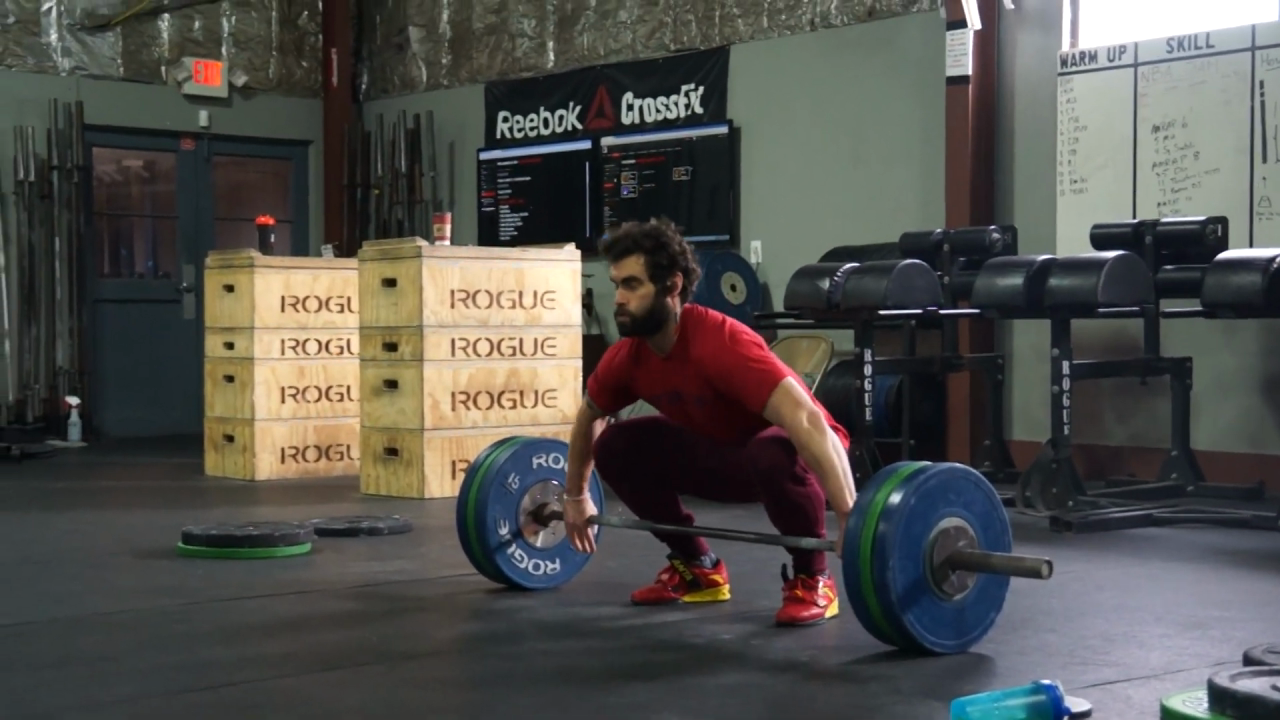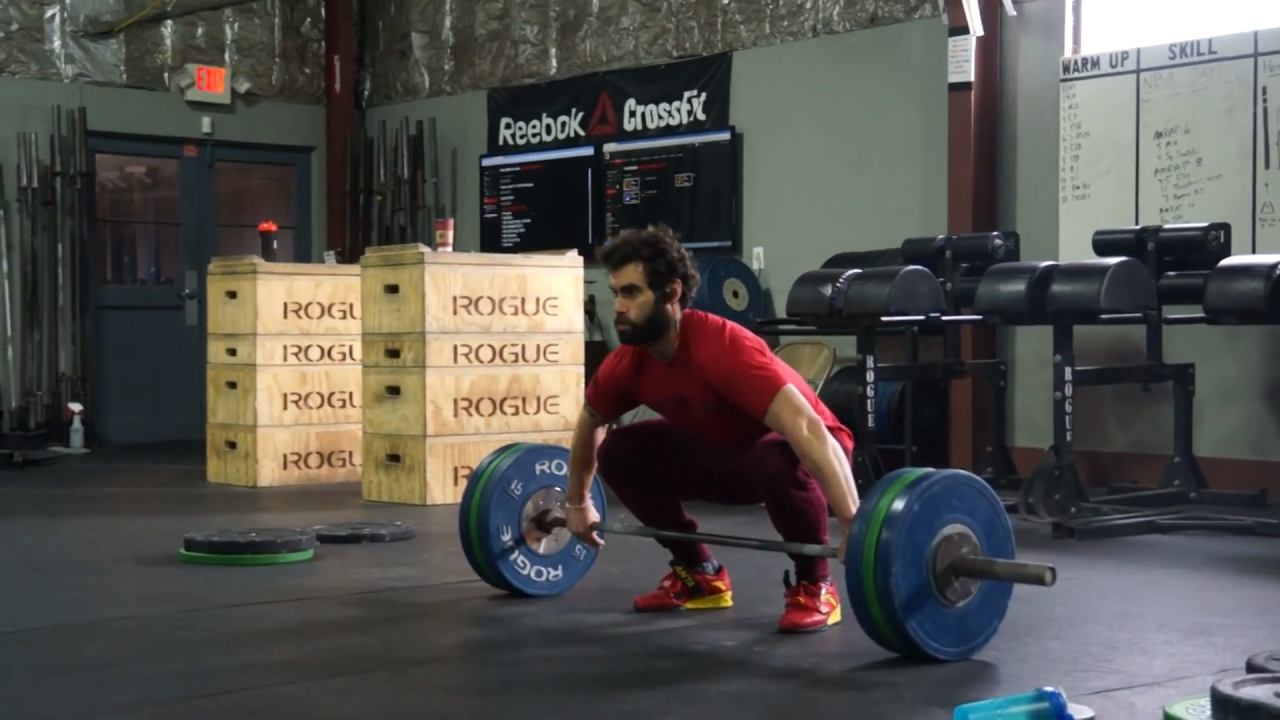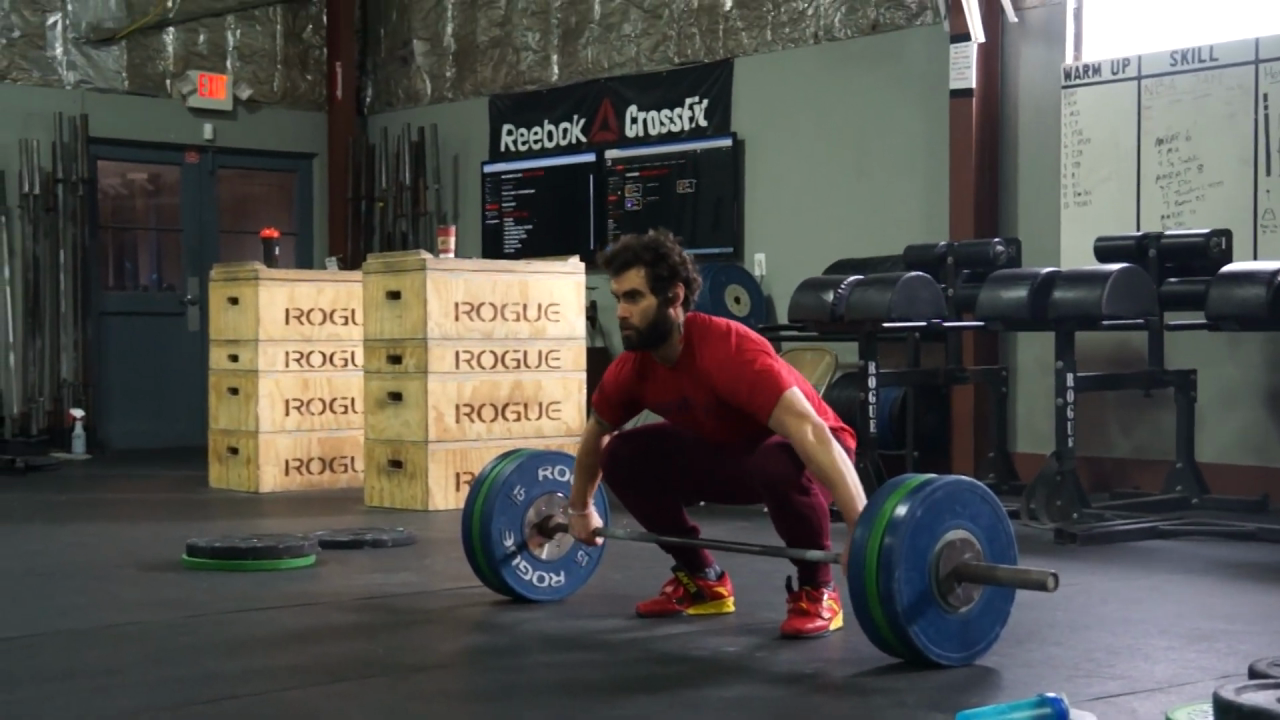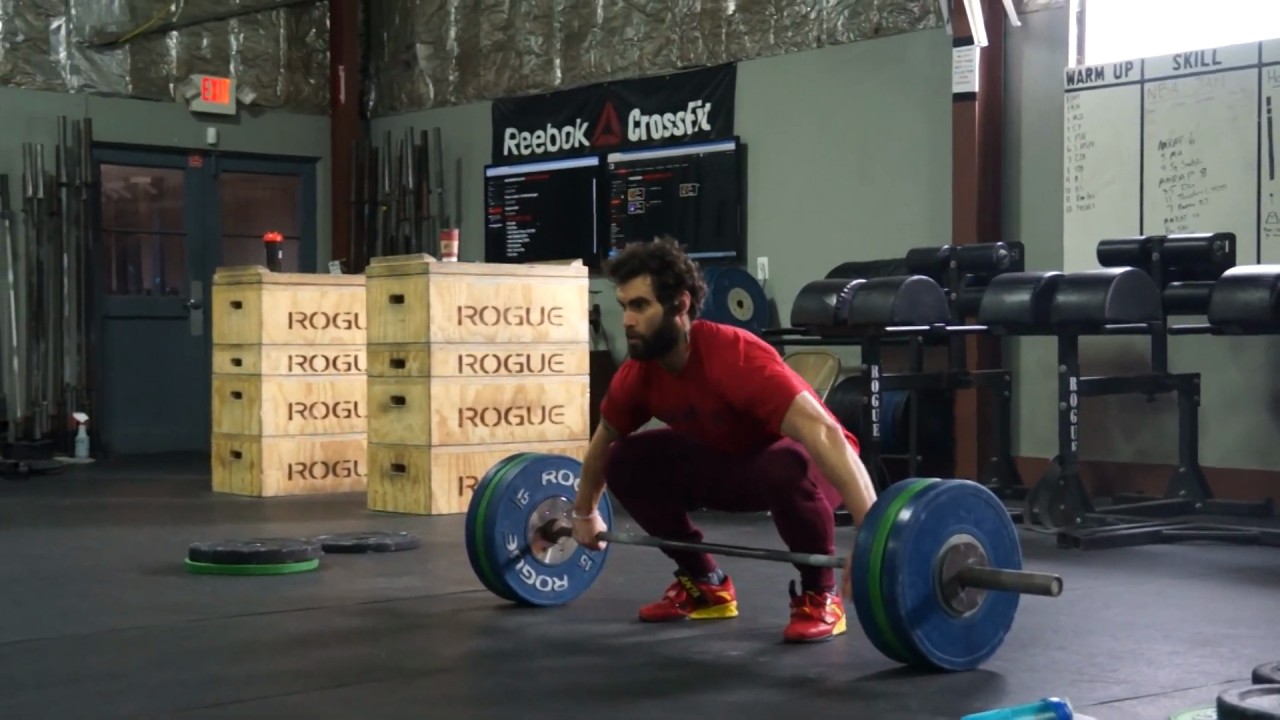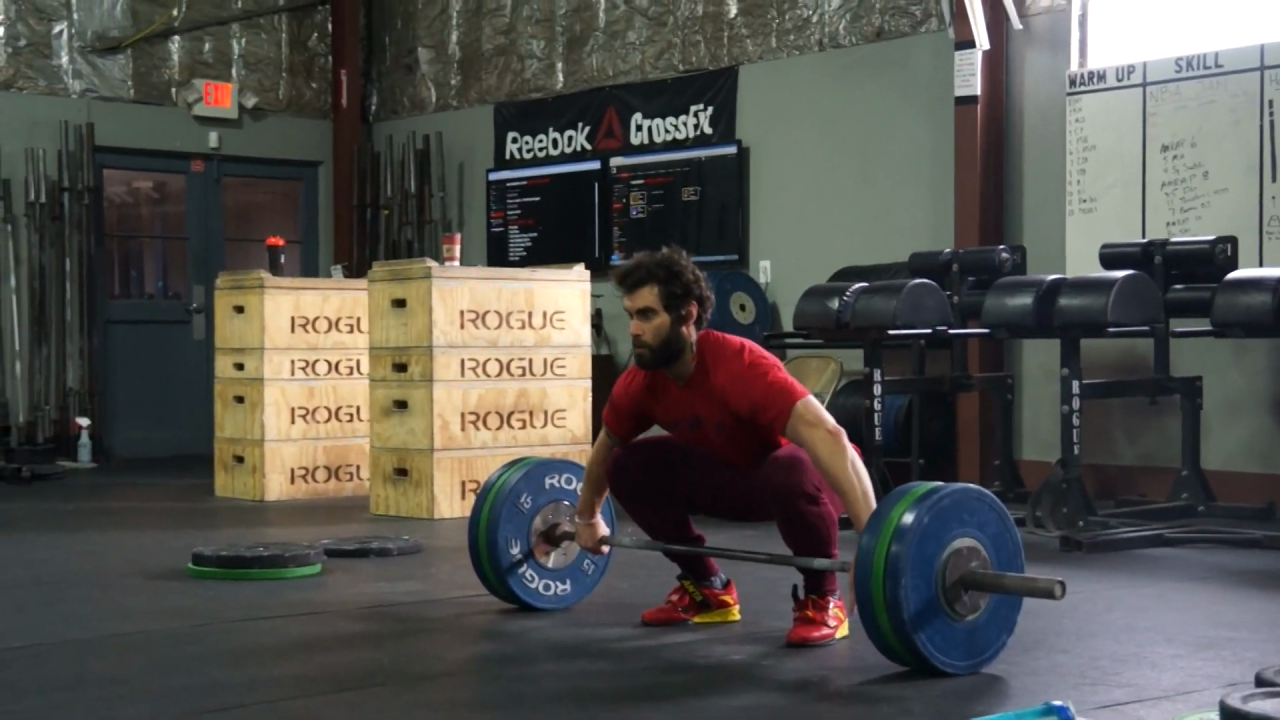
dt=0.1s
person 1, frame 1
left shoulder: (721, 343)
right shoulder: (626, 357)
left elbow: (806, 421)
right elbow: (588, 415)
left wrist: (851, 517)
right wrist: (575, 497)
left hip: (799, 447)
right hip: (721, 450)
left knee: (774, 456)
right knee: (614, 447)
left ankle: (812, 579)
right ankle: (697, 567)
person 1, frame 2
left shoulder: (722, 348)
right shoulder: (627, 363)
left elbow: (805, 427)
right elbow: (589, 423)
left wrist: (854, 525)
right wrist: (577, 502)
left hip: (805, 450)
right hip: (725, 452)
left knee: (777, 460)
right knee: (618, 452)
left ankle: (815, 585)
right ankle: (700, 573)
person 1, frame 3
left shoulder: (729, 350)
right shoulder: (631, 369)
left elbow: (810, 432)
right elbow: (597, 432)
right wrist: (580, 508)
left hip: (808, 452)
right hip: (727, 454)
left knee: (780, 465)
right knee: (622, 456)
left ankle: (818, 591)
right ankle: (701, 578)
person 1, frame 4
left shoulder: (734, 358)
right shoulder: (636, 375)
left elbow: (825, 434)
right elbow: (604, 441)
right wrist: (584, 513)
left hip: (790, 459)
right hip: (729, 461)
left knee: (785, 470)
right knee: (624, 462)
left ankle: (821, 596)
right ankle: (704, 583)
person 1, frame 5
left shoulder: (739, 366)
right shoulder: (639, 383)
left elbow: (830, 439)
right elbow: (606, 447)
right wrist: (587, 518)
left hip: (813, 468)
right hip: (732, 471)
left knee: (789, 476)
right knee: (627, 468)
left ankle: (823, 600)
right ankle: (707, 587)
